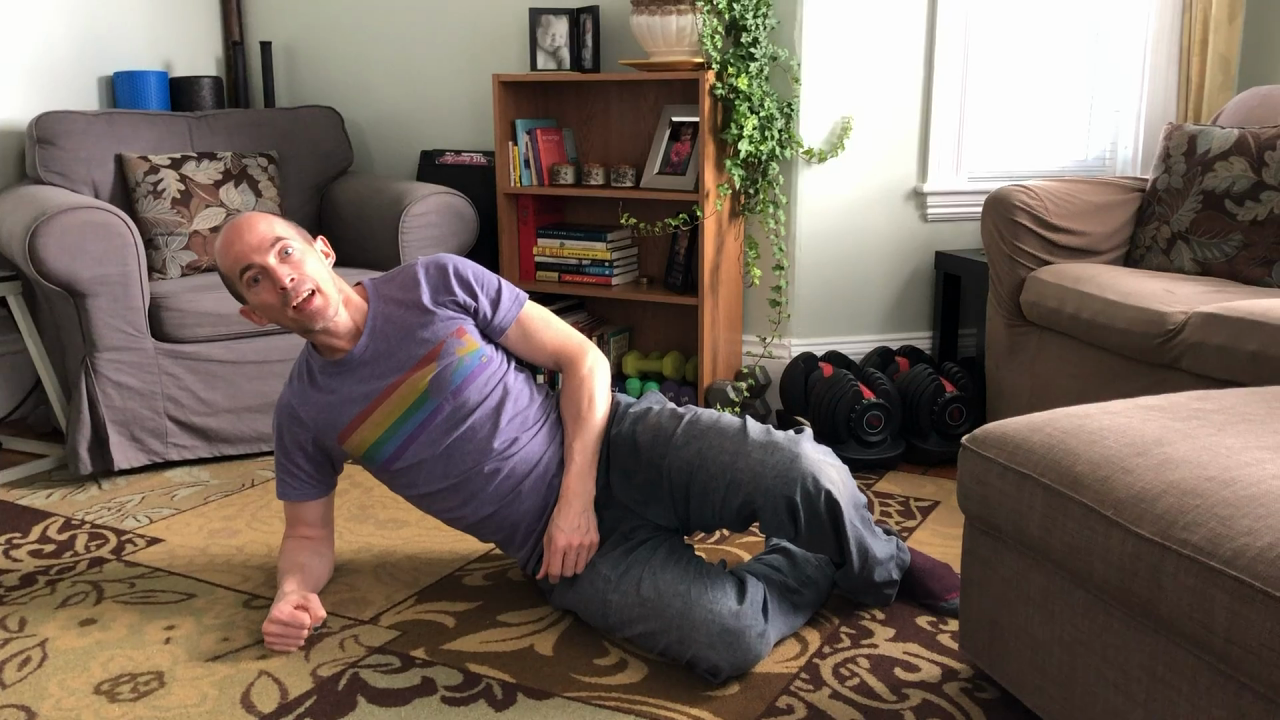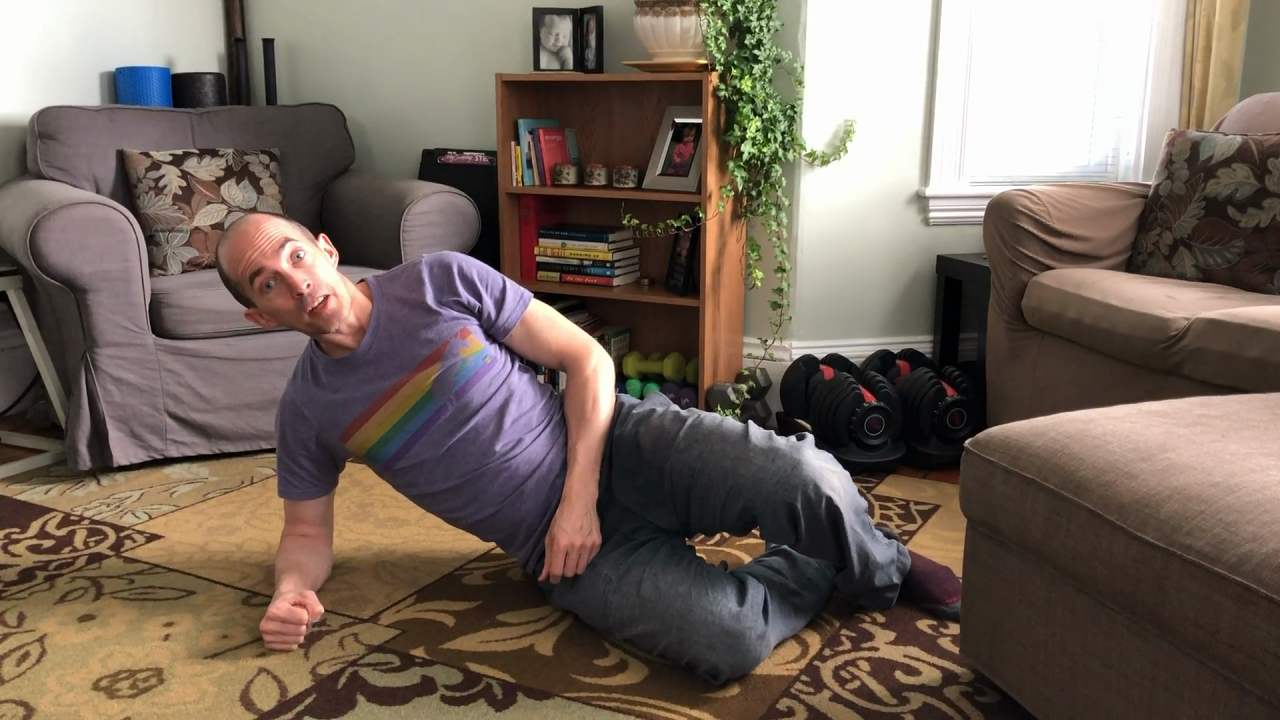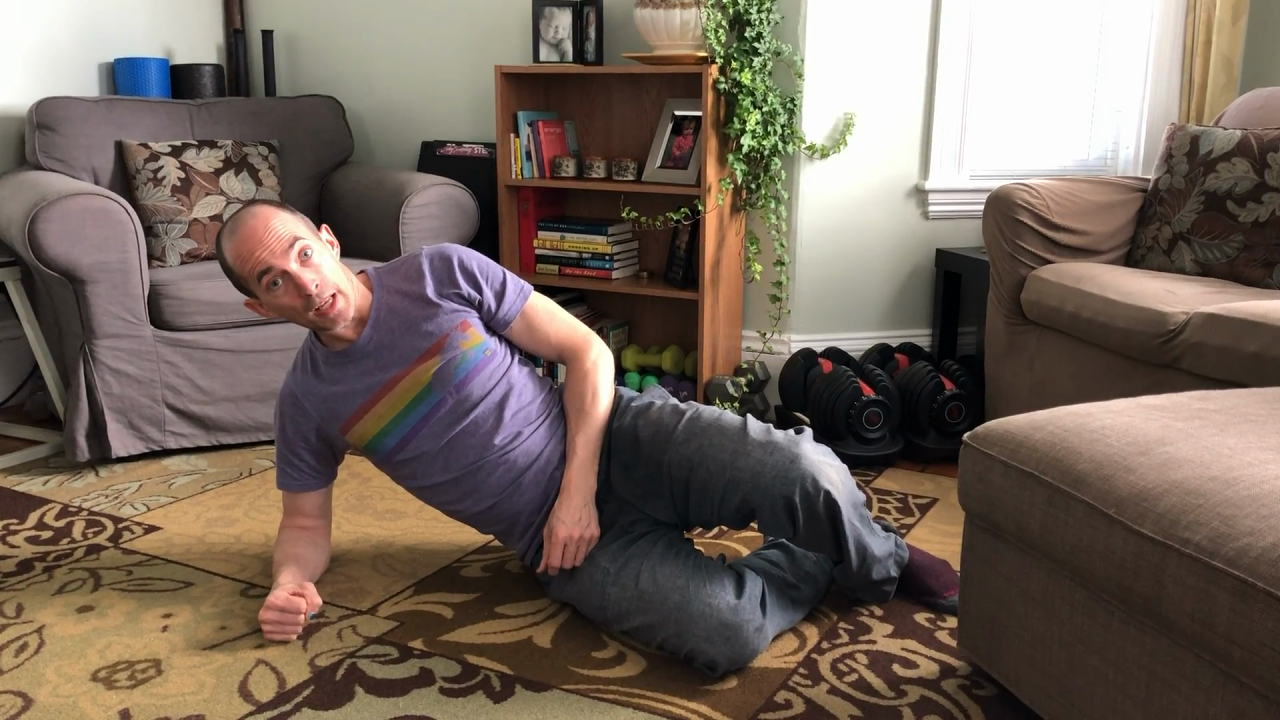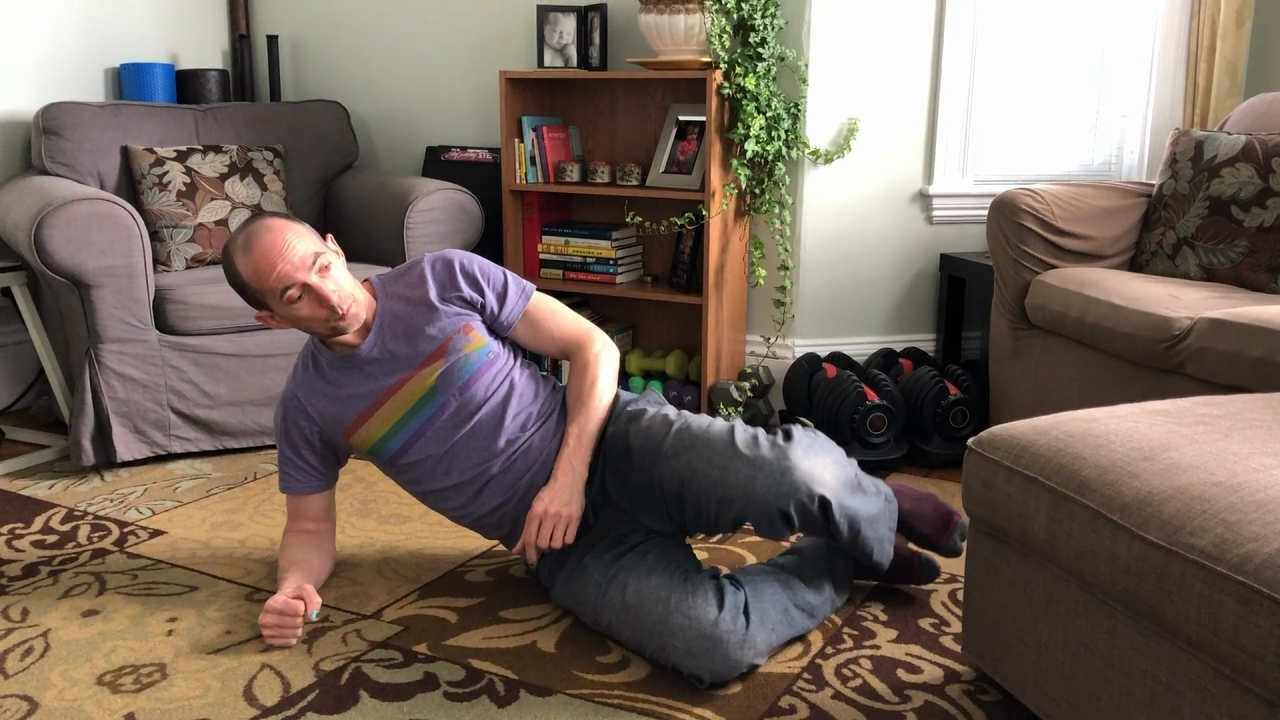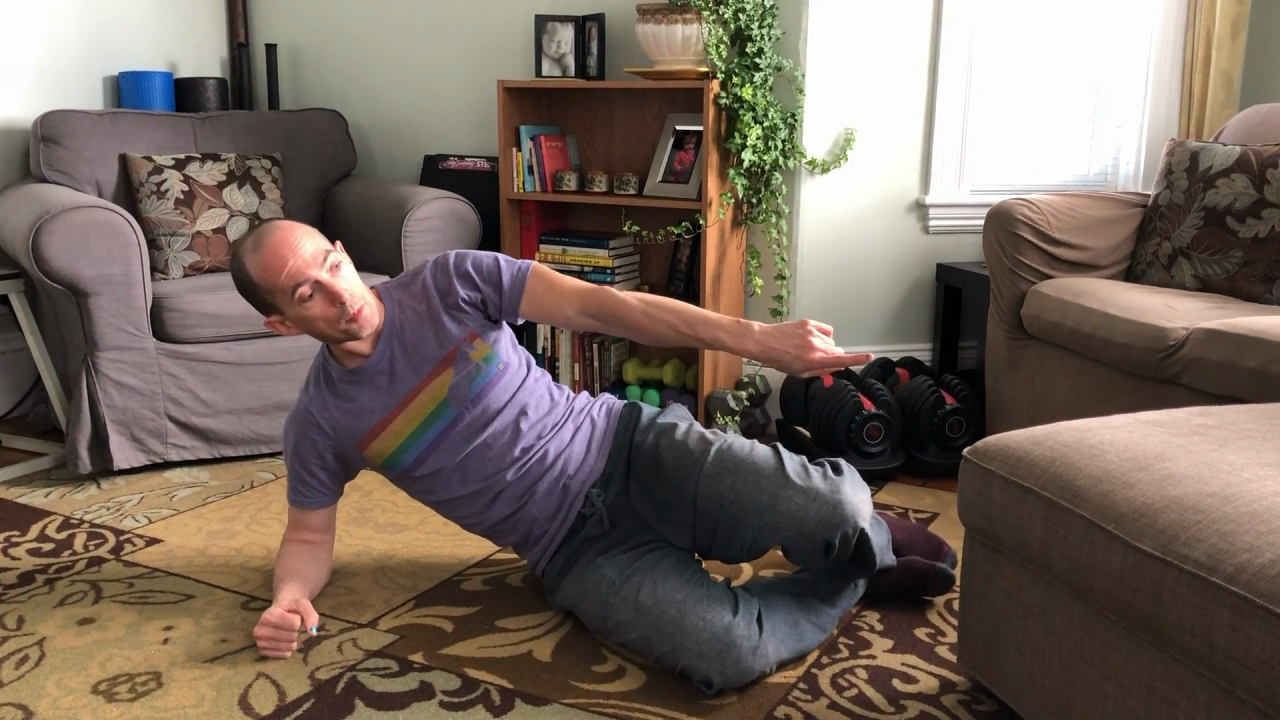
dt=1s
person 1, frame 1
left shoulder: (437, 281)
right shoulder: (303, 412)
left elbow: (582, 359)
right elbow: (308, 531)
left wrist: (577, 494)
right wrist: (293, 591)
left hip: (615, 443)
right hip: (552, 541)
left knee: (804, 472)
right knee: (727, 640)
left ankle: (880, 563)
right ankle: (810, 567)
person 1, frame 2
left shoulder: (441, 279)
right shoulder: (307, 410)
left elbow: (587, 360)
right elbow: (307, 530)
left wrist: (580, 495)
right wrist: (291, 590)
left hip: (617, 445)
right hip: (551, 539)
left knee: (806, 478)
right knee: (727, 642)
left ankle: (880, 567)
right ankle: (811, 571)
person 1, frame 3
left shoulder: (442, 271)
right shoulder: (306, 402)
left elbow: (587, 353)
right elbow: (305, 523)
left wrist: (578, 488)
right wrist: (288, 583)
left hip: (617, 440)
right hip: (551, 531)
left knee: (802, 472)
right knee: (726, 634)
left ankle: (877, 562)
right ankle: (810, 562)
person 1, frame 4
left shoulder: (445, 277)
right shoulder: (307, 407)
left elbow: (592, 348)
right elbow: (310, 526)
left wrist: (568, 475)
right wrist: (292, 587)
left hip: (618, 444)
right hip: (568, 544)
left knee: (790, 475)
right knee: (715, 646)
left ankle: (872, 512)
right ankle: (844, 561)
person 1, frame 5
left shoulder: (449, 282)
right shoulder: (319, 422)
left elbow: (601, 307)
right elbow: (309, 535)
left wrist: (756, 338)
right wrist: (289, 597)
left hip: (631, 449)
right hip: (575, 545)
left knee: (831, 508)
right knee: (727, 653)
left ankle: (866, 536)
right ankle: (852, 579)
